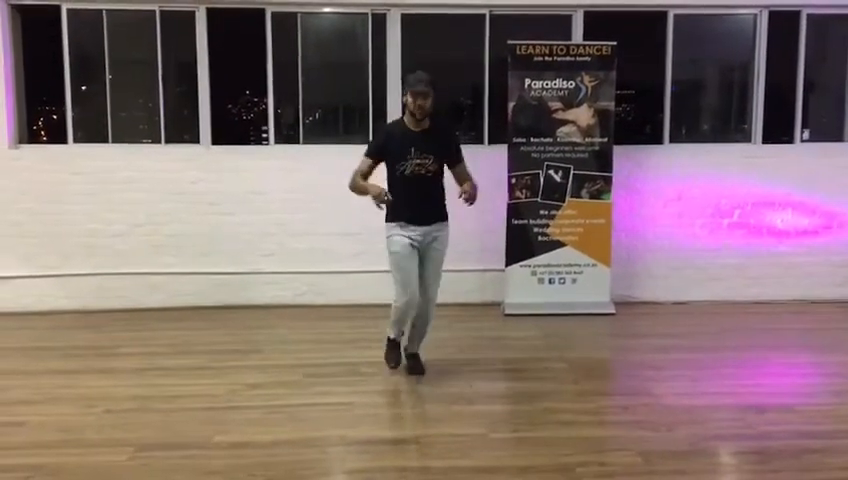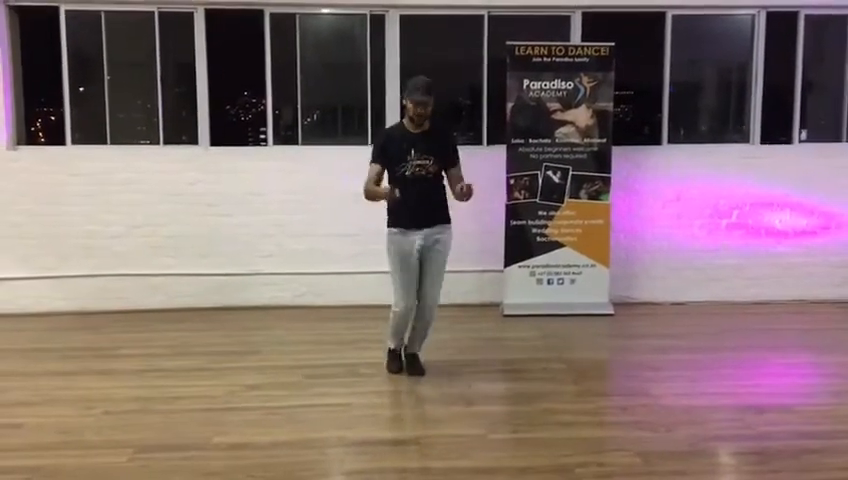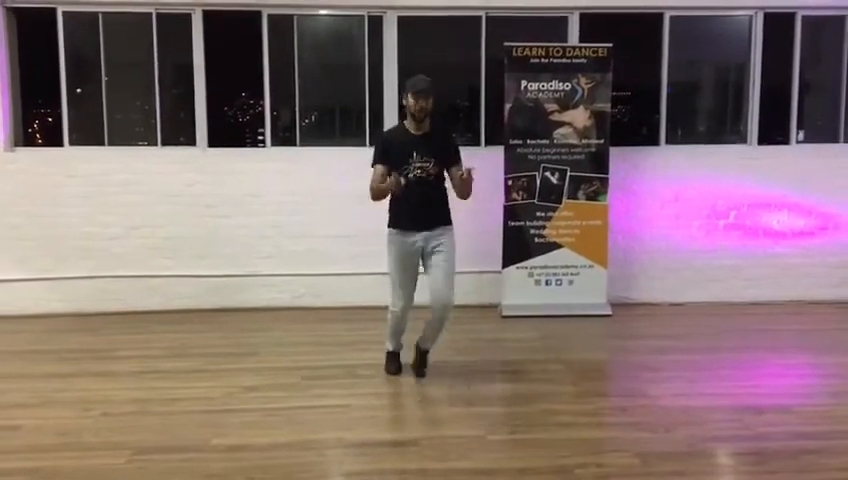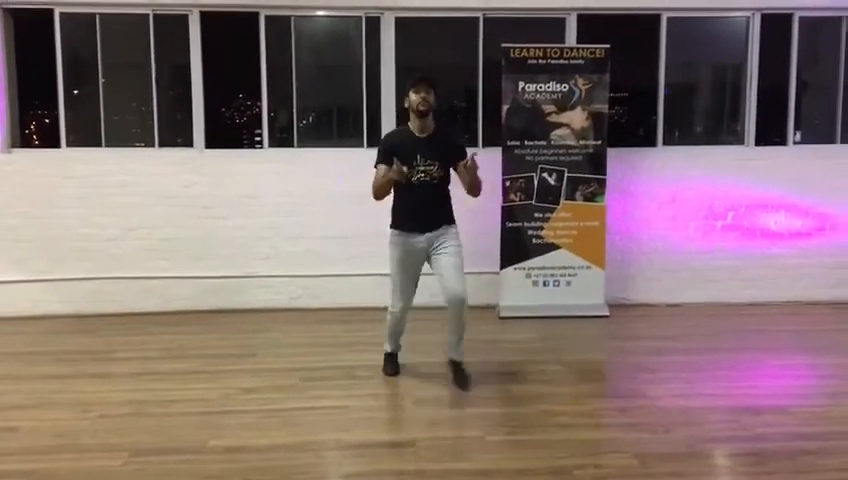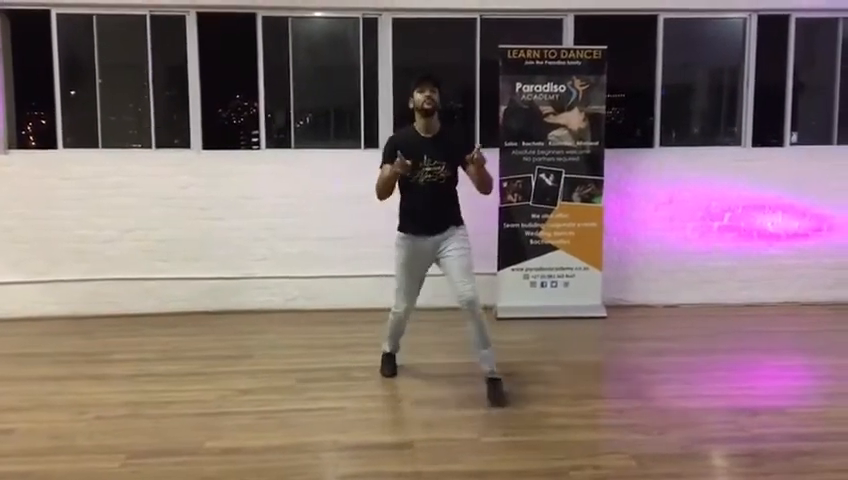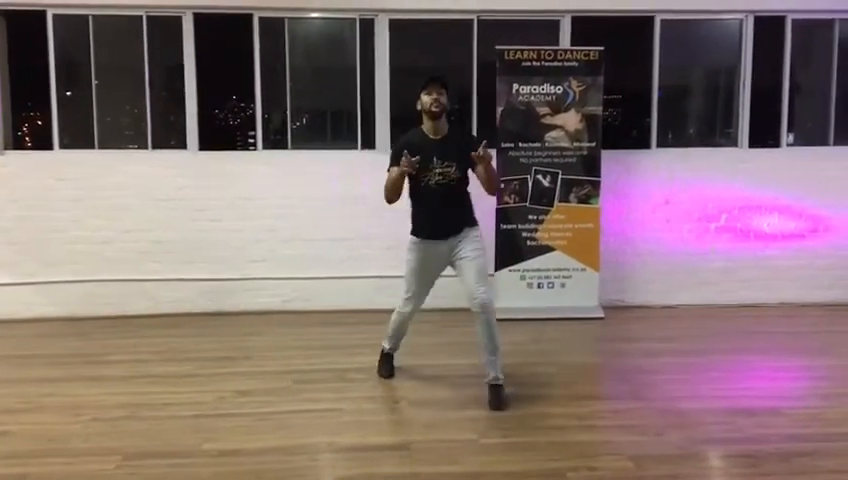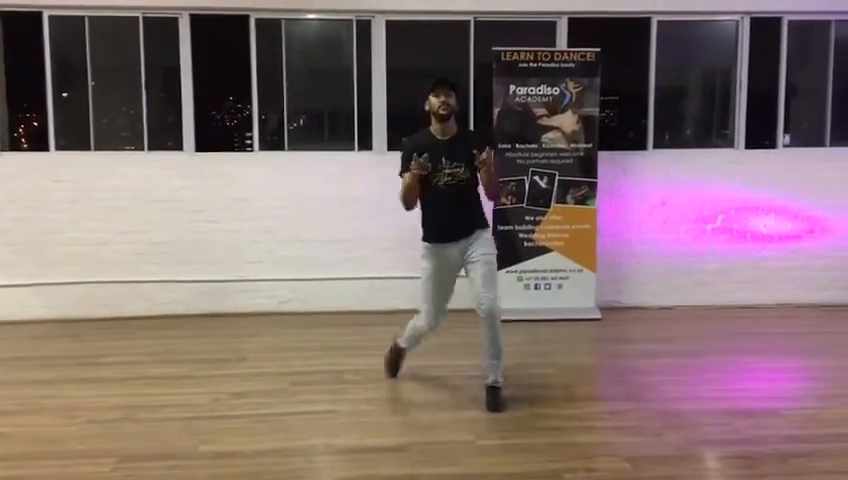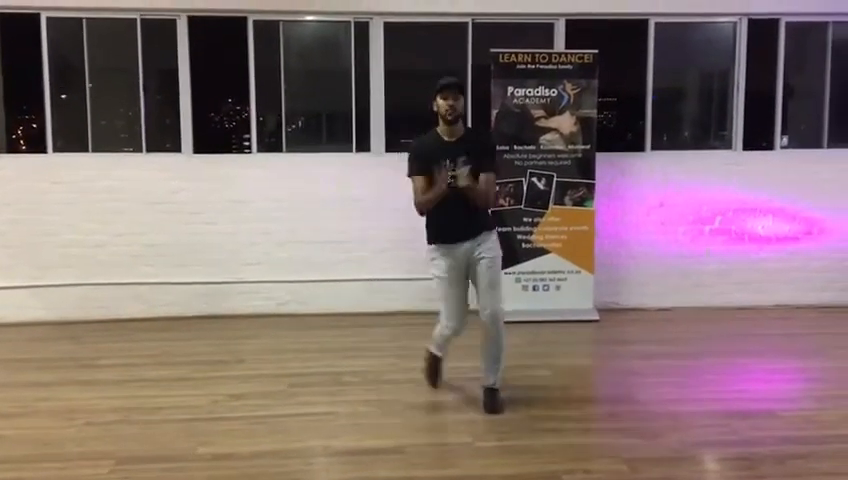
dt=0.1s
person 1, frame 1
left shoulder: (445, 136)
right shoulder: (388, 135)
left elbow: (463, 177)
right elbow: (356, 181)
left wrist: (469, 187)
right wrist: (372, 189)
left hip: (436, 227)
right hip: (400, 227)
left knee: (427, 300)
right knee: (406, 298)
left ankle: (412, 350)
right ankle: (393, 338)
person 1, frame 2
left shoulder: (444, 139)
right shoulder: (389, 138)
left elbow: (456, 184)
right elbow: (368, 188)
left wrist: (463, 190)
right wrist: (381, 192)
left hip: (438, 230)
right hip: (402, 231)
left knee: (429, 303)
right knee: (404, 303)
left ankle: (412, 350)
right ankle: (394, 347)
person 1, frame 3
left shoulder: (444, 140)
right shoulder: (389, 140)
left elbow: (462, 193)
right elbow: (373, 193)
left wrist: (465, 182)
right wrist: (387, 186)
left hip: (440, 231)
right hip: (402, 233)
left knee: (442, 301)
right knee: (400, 303)
left ankle: (423, 346)
right ankle: (393, 349)
person 1, frame 4
left shoulder: (449, 141)
right shoulder: (392, 141)
left elbow: (473, 189)
right elbow: (376, 192)
left wrist: (472, 173)
right wrist: (390, 177)
left hip: (444, 232)
right hip: (404, 234)
left knee: (457, 296)
right knee: (400, 305)
left ankle: (456, 358)
right ankle: (391, 350)
person 1, frame 5
left shoulder: (455, 140)
right shoulder: (399, 142)
left elbow: (485, 188)
right elbow: (381, 193)
left wrist: (479, 167)
right wrist: (393, 174)
left hip: (452, 233)
right hip: (413, 237)
left knee: (469, 299)
right knee: (403, 305)
left ankle: (491, 374)
right ankle: (389, 352)
person 1, frame 6
left shoulder: (465, 142)
right shoulder: (407, 144)
left elbow: (492, 189)
right elbow: (389, 197)
left wrist: (486, 165)
right wrist: (400, 173)
left hip: (465, 235)
right hip: (425, 240)
left knee: (483, 303)
right knee: (409, 306)
left ankle: (494, 380)
right ankle: (388, 350)
person 1, frame 7
left shoulder: (473, 142)
right shoulder: (415, 146)
left elbow: (495, 195)
right elbow: (407, 202)
left wrist: (489, 172)
right wrist: (414, 177)
left hip: (477, 239)
right hip: (437, 245)
left knee: (489, 310)
right knee: (431, 316)
left ankle: (493, 382)
right ankle: (401, 345)
person 1, frame 8
left shoulder: (481, 145)
right shoulder: (422, 147)
left elbow: (487, 201)
right elbow: (421, 206)
left wrist: (470, 186)
right wrist: (440, 189)
left hip: (483, 240)
right hip: (444, 246)
left knee: (492, 315)
right knee: (453, 323)
left ankle: (491, 384)
right ankle: (435, 352)
